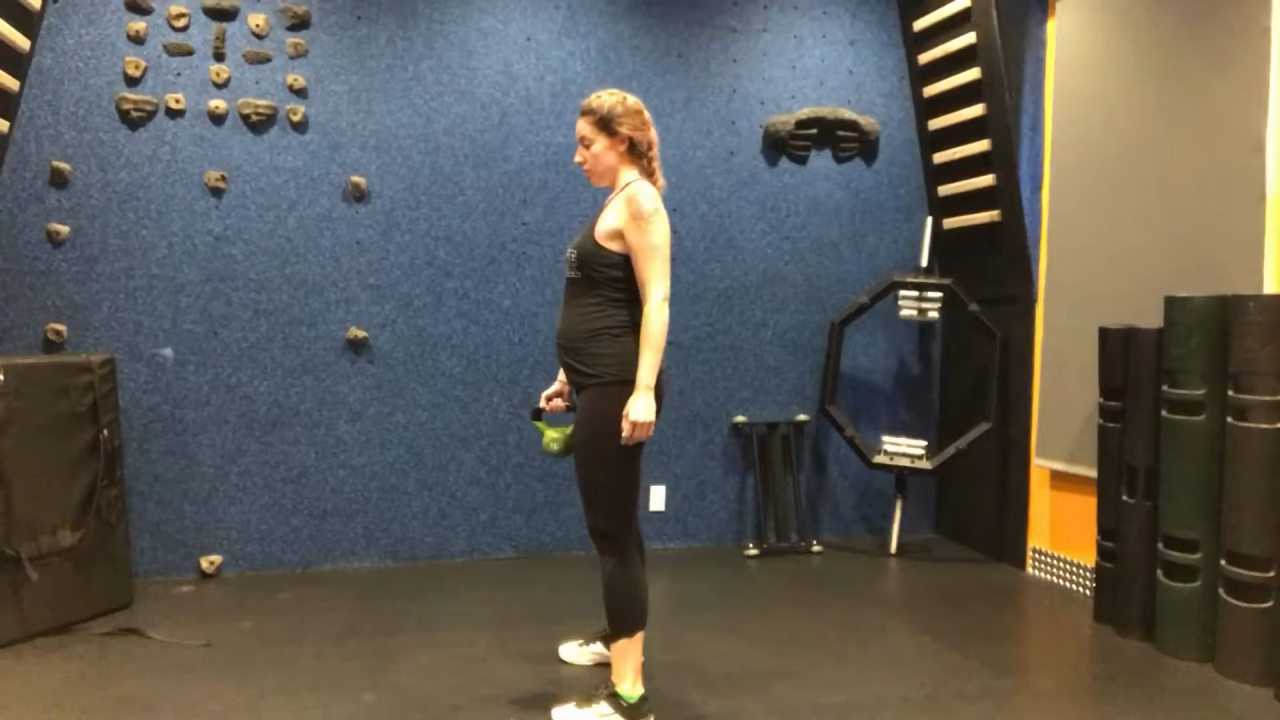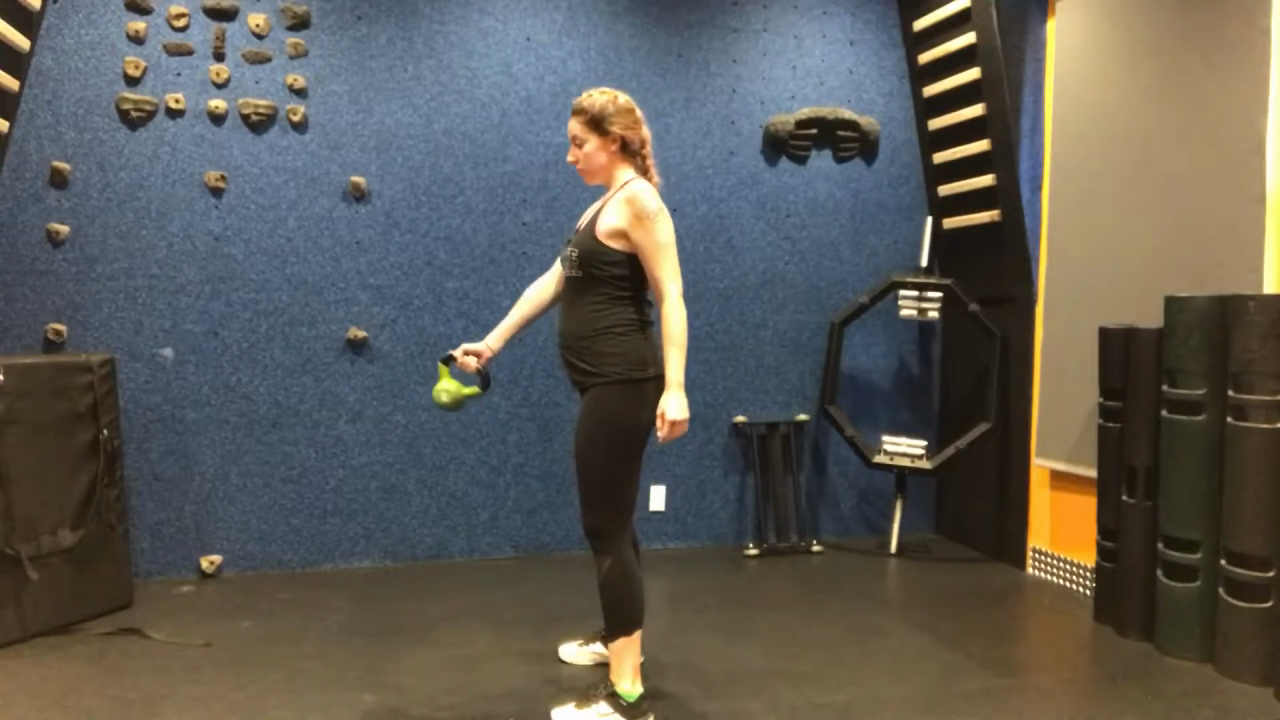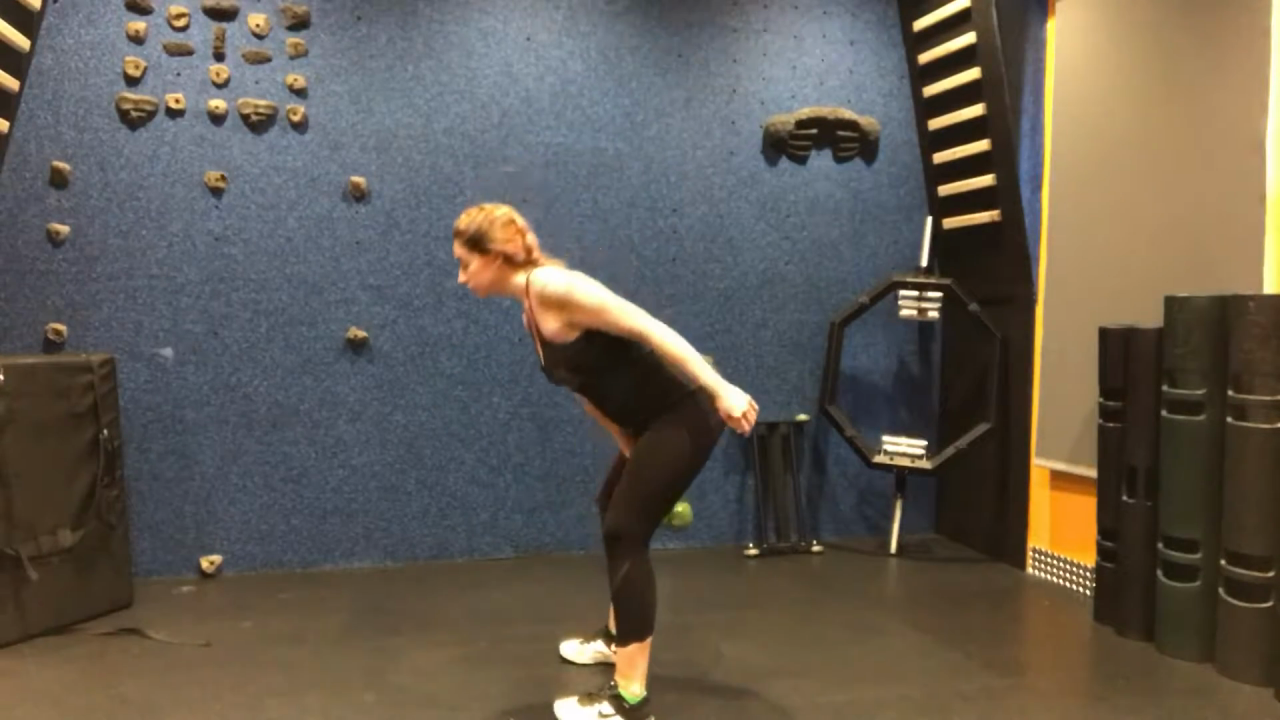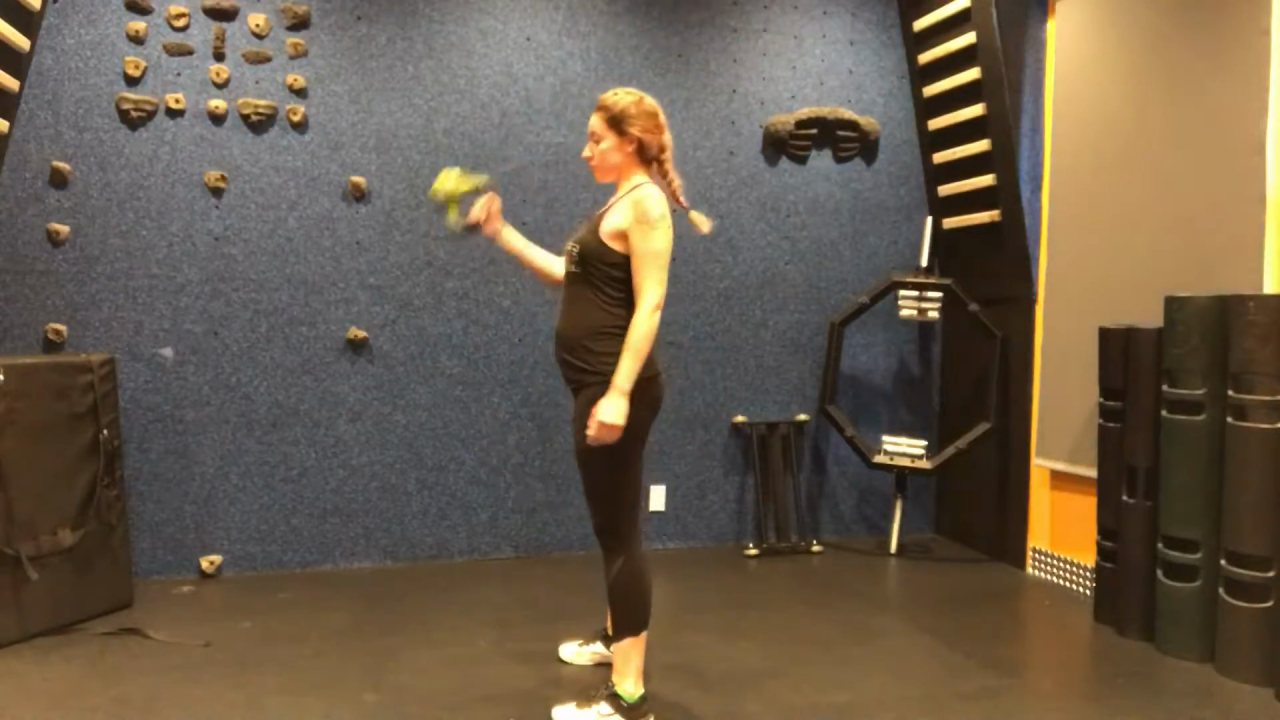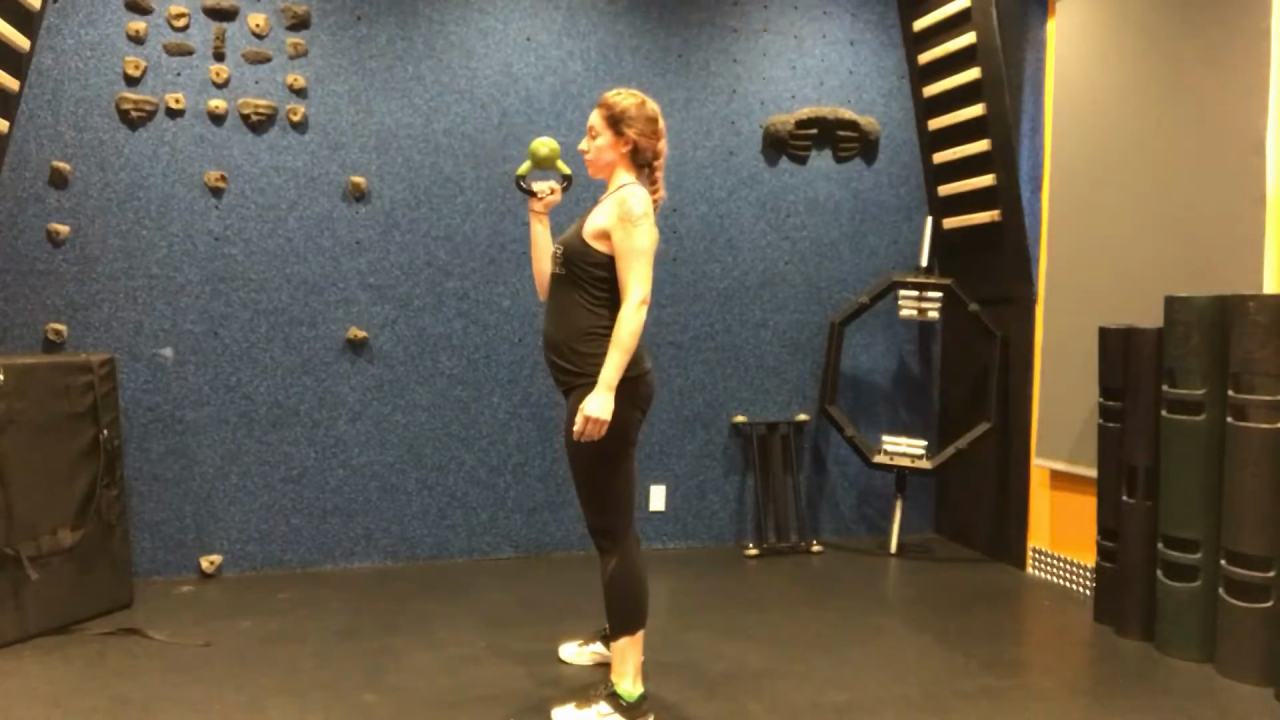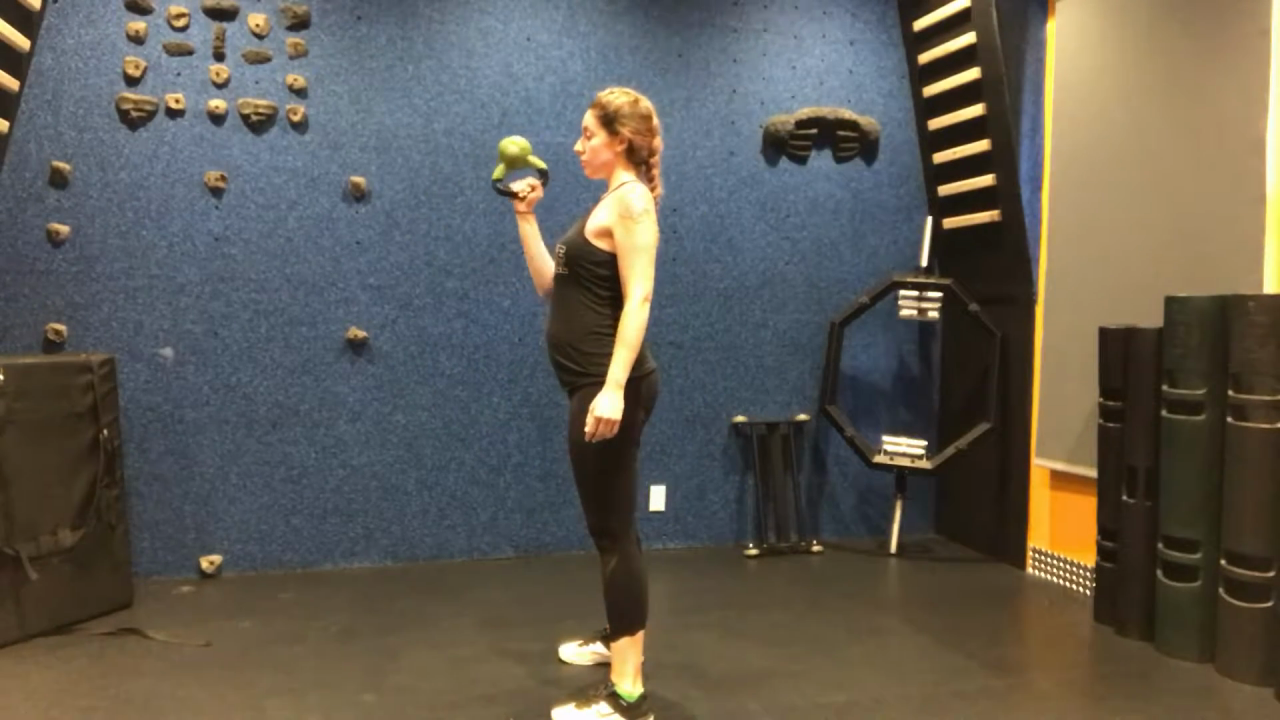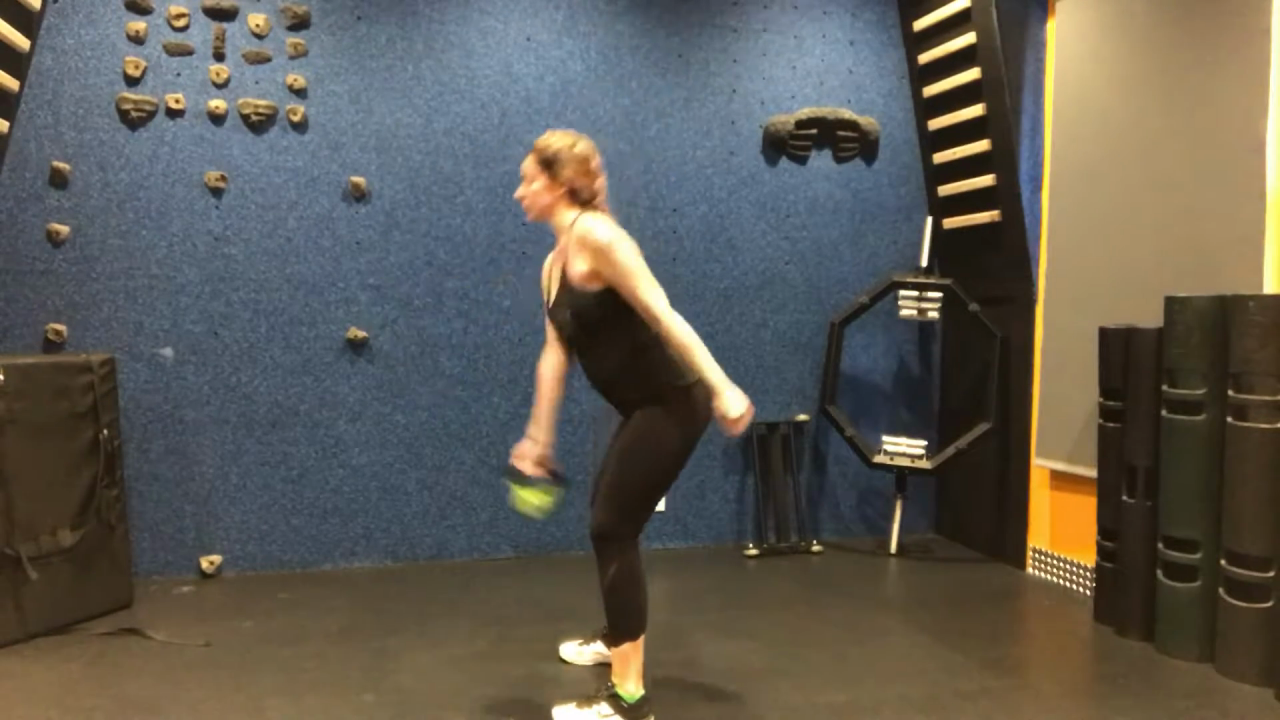
dt=0.7s
person 1, frame 1
left shoulder: (639, 201)
right shoulder: (614, 204)
left elbow: (656, 302)
left wrist: (644, 391)
right wrist: (566, 379)
left hip: (617, 389)
right hip: (595, 385)
left knee: (612, 530)
right knee: (610, 524)
right ankle: (618, 637)
person 1, frame 2
left shoulder: (639, 200)
right shoulder: (604, 205)
left elbow: (671, 296)
right elbow: (554, 280)
left wrist: (674, 388)
right wrist: (493, 342)
left hip: (623, 386)
right hip: (605, 385)
left knee: (606, 527)
right knee: (609, 519)
right ankle: (619, 635)
person 1, frame 3
left shoulder: (555, 289)
right shoulder: (531, 310)
left elbow: (650, 329)
right elbow: (590, 389)
left wrist: (721, 390)
right wrist: (633, 460)
left hip: (687, 408)
right hip: (655, 414)
left knee: (625, 531)
right knee: (613, 508)
right ankle: (618, 635)
person 1, frame 4
left shoulder: (645, 203)
right shoulder: (619, 203)
left elbow: (650, 307)
right elbow: (568, 271)
left wrist: (619, 394)
right wrist: (501, 232)
left hip: (618, 388)
right hip: (596, 383)
left knee: (617, 528)
right knee: (611, 522)
right ankle: (617, 635)
person 1, frame 5
left shoulder: (630, 202)
right shoulder: (606, 203)
left elbow: (636, 302)
right elbow: (549, 288)
left wrist: (605, 389)
right wrist: (539, 216)
left hip: (608, 386)
right hip: (589, 382)
left knee: (612, 529)
right knee: (608, 524)
right ankle: (618, 636)
person 1, frame 6
left shoulder: (631, 199)
right shoulder: (608, 204)
left elbow: (638, 300)
right elbow: (549, 284)
left wrist: (614, 389)
right wrist: (525, 216)
left hip: (609, 386)
right hip: (591, 383)
left knee: (611, 528)
right knee: (609, 523)
right ankle: (620, 634)
person 1, frame 7
left shoulder: (594, 235)
right shoulder: (553, 260)
left elbow: (660, 313)
right elbow: (556, 353)
left wrist: (721, 386)
right wrist: (539, 433)
left hip: (672, 403)
right hip: (646, 406)
left knee: (612, 530)
right knee: (609, 520)
right ankle: (617, 635)
